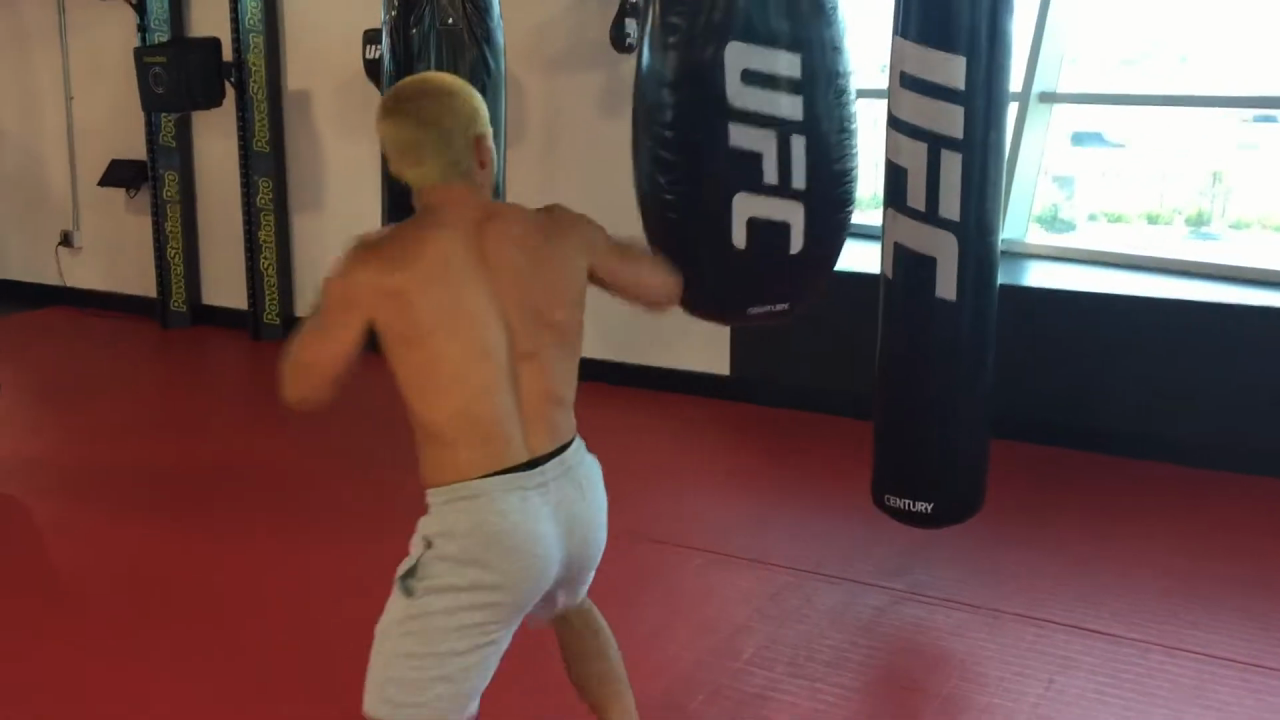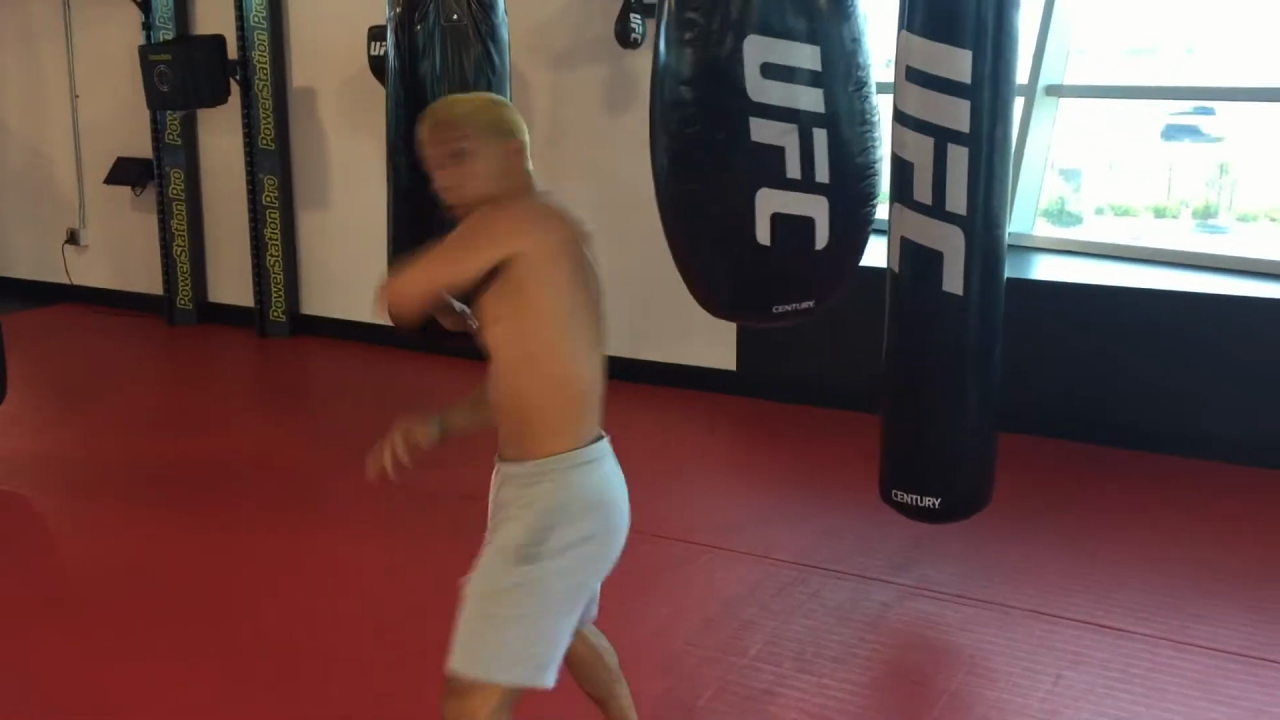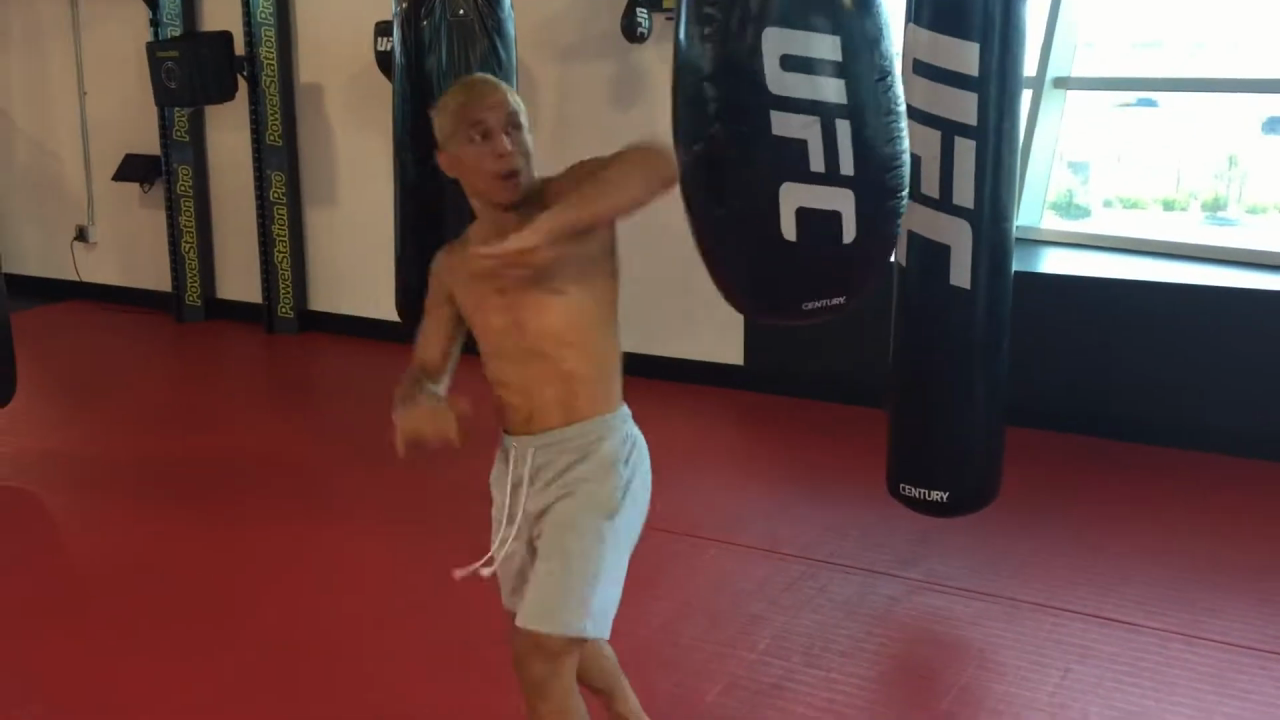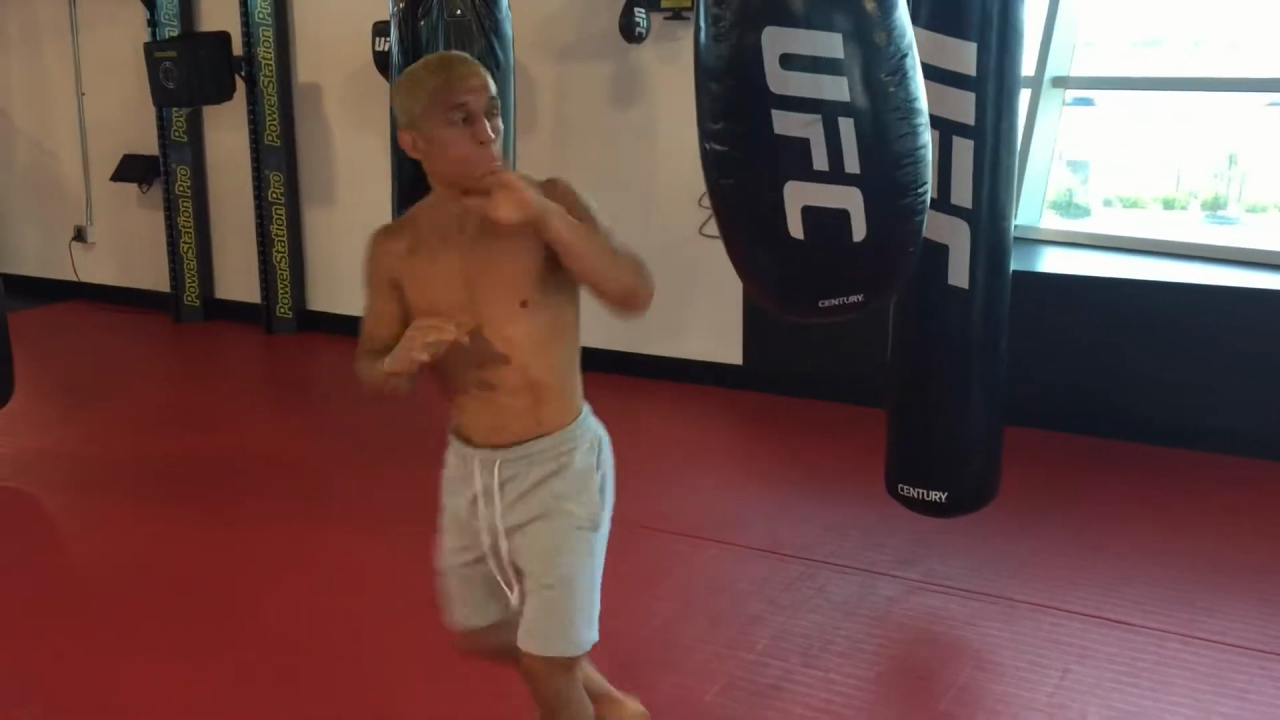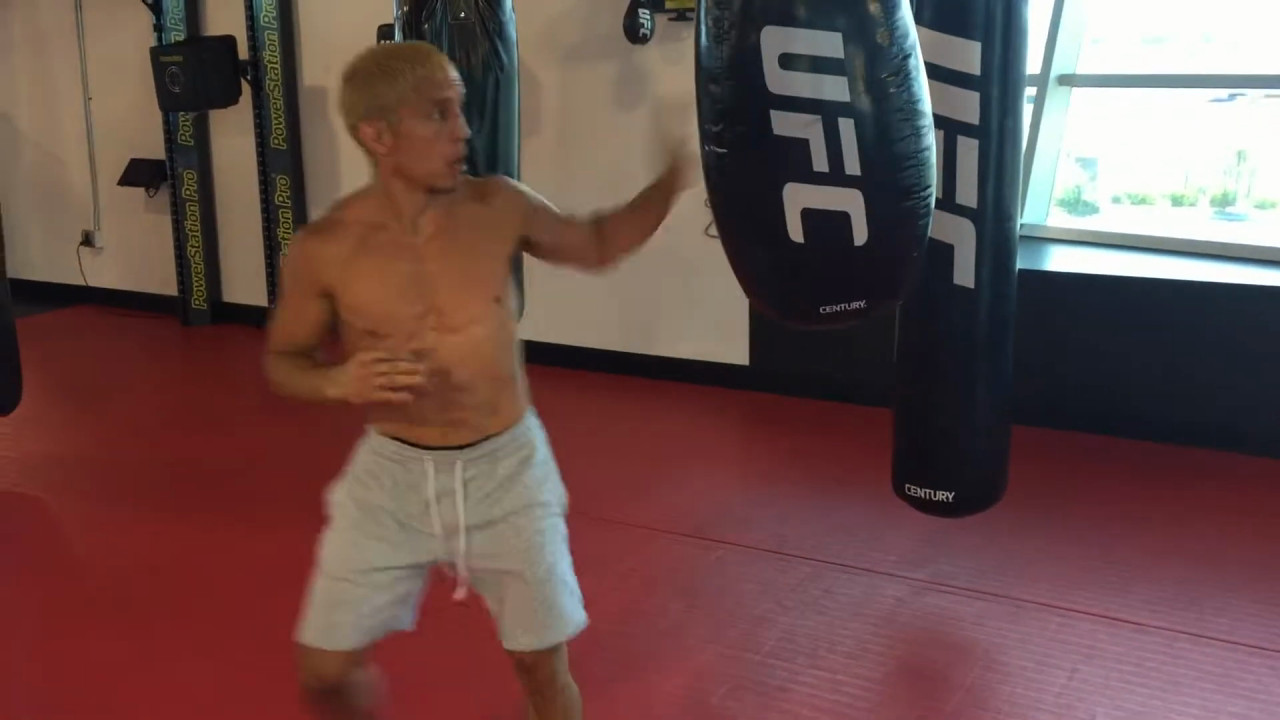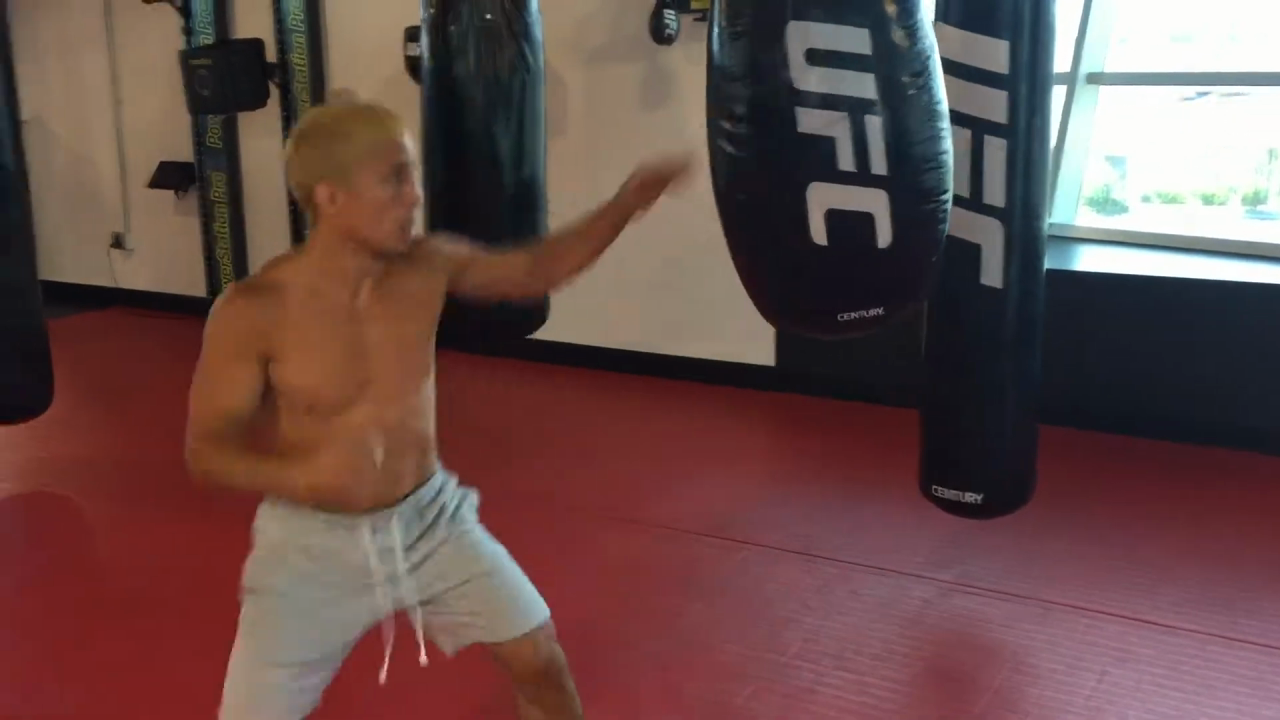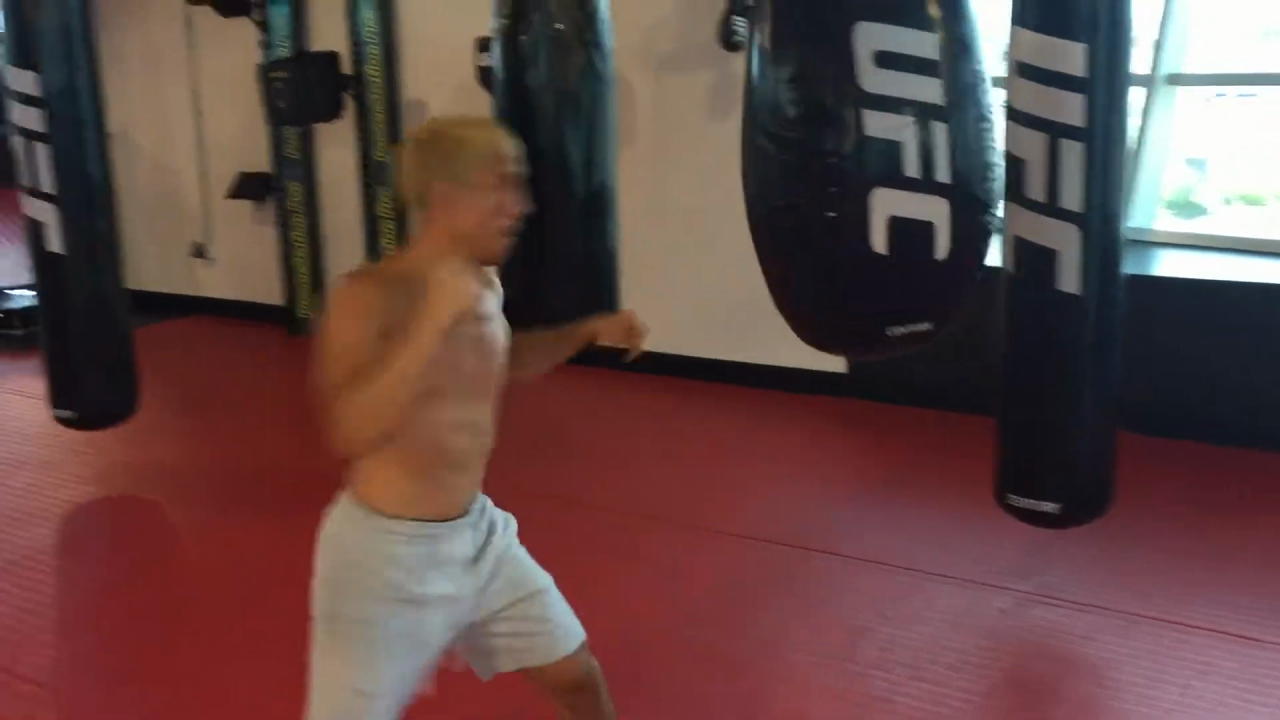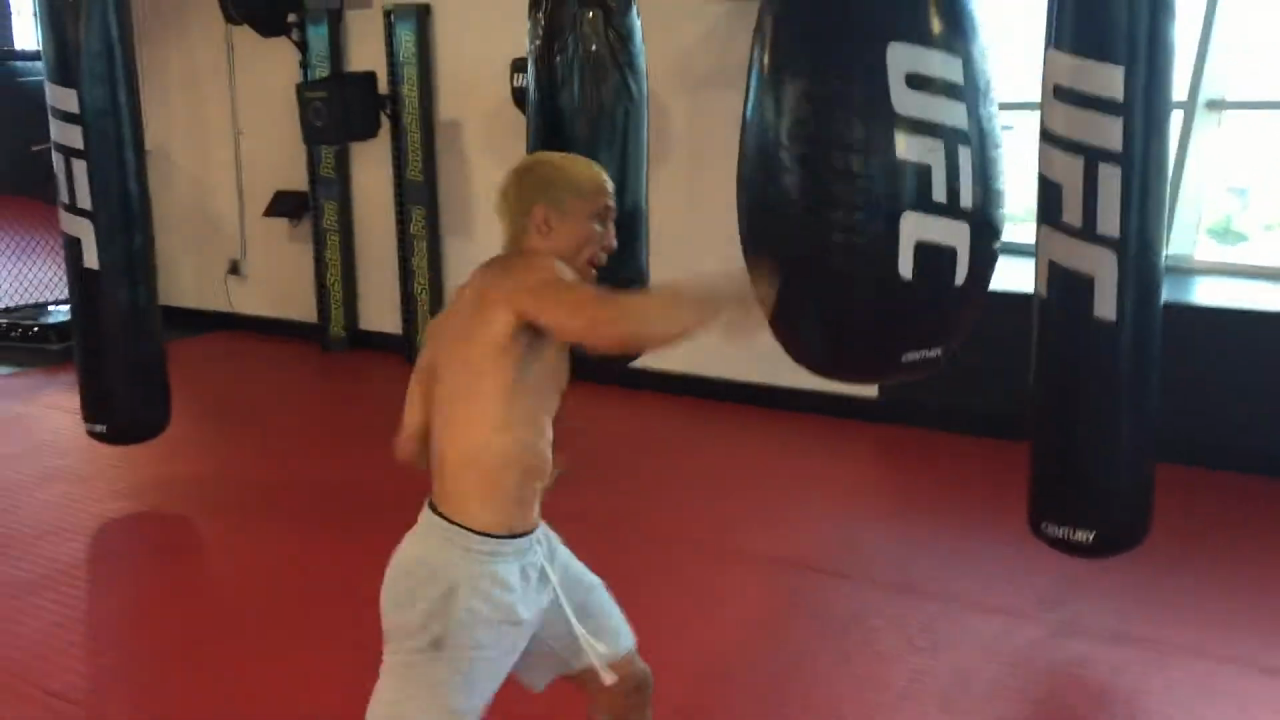
dt=0.2s
person 1, frame 1
left shoulder: (376, 269)
right shoulder: (561, 234)
left elbow: (302, 390)
right elbow: (664, 287)
left hip: (477, 527)
right hip: (572, 493)
right knee: (570, 609)
person 1, frame 2
left shoulder: (522, 220)
right shoulder: (541, 238)
left elbow: (401, 297)
left wrist: (450, 308)
right wrist: (438, 423)
left hip: (554, 496)
right hip: (586, 483)
right knee: (561, 627)
person 1, frame 3
left shoulder: (576, 203)
right shoulder: (452, 264)
left elbow: (660, 164)
right elbow: (425, 373)
left wrist: (548, 226)
right wrist: (414, 407)
left hip: (598, 459)
right hip: (519, 464)
left knee: (542, 665)
right knee: (561, 631)
person 1, frame 4
left shoulder: (547, 203)
right shoulder: (396, 248)
left elbow: (635, 293)
right elbow: (369, 365)
left wrist: (541, 214)
right wrist: (398, 360)
left hip: (562, 466)
right hip: (470, 470)
right knee: (483, 636)
person 1, frame 5
left shoulder: (497, 205)
right shoulder: (325, 247)
left elbow: (599, 245)
right elbow: (282, 362)
left wrist: (670, 182)
right wrist: (339, 381)
left hip: (509, 464)
right hip: (394, 474)
left knee: (540, 662)
person 1, frame 6
left shoulder: (426, 265)
right shoulder: (251, 312)
left elbow: (531, 272)
right elbow: (206, 451)
left wrist: (629, 202)
right wrist: (303, 476)
left hip: (428, 517)
right hip: (311, 541)
left knee: (539, 662)
person 1, frame 7
left shoulder: (482, 286)
right shoulder: (372, 295)
right elbow: (353, 432)
left wrist: (591, 329)
right wrist: (433, 323)
left hip: (474, 536)
right hip: (378, 554)
person 1, frame 8
left shoulder: (464, 324)
right shoulder: (527, 278)
left elbow: (411, 446)
right elbow: (618, 324)
right wrist: (734, 293)
left hip: (526, 555)
right hip: (460, 573)
